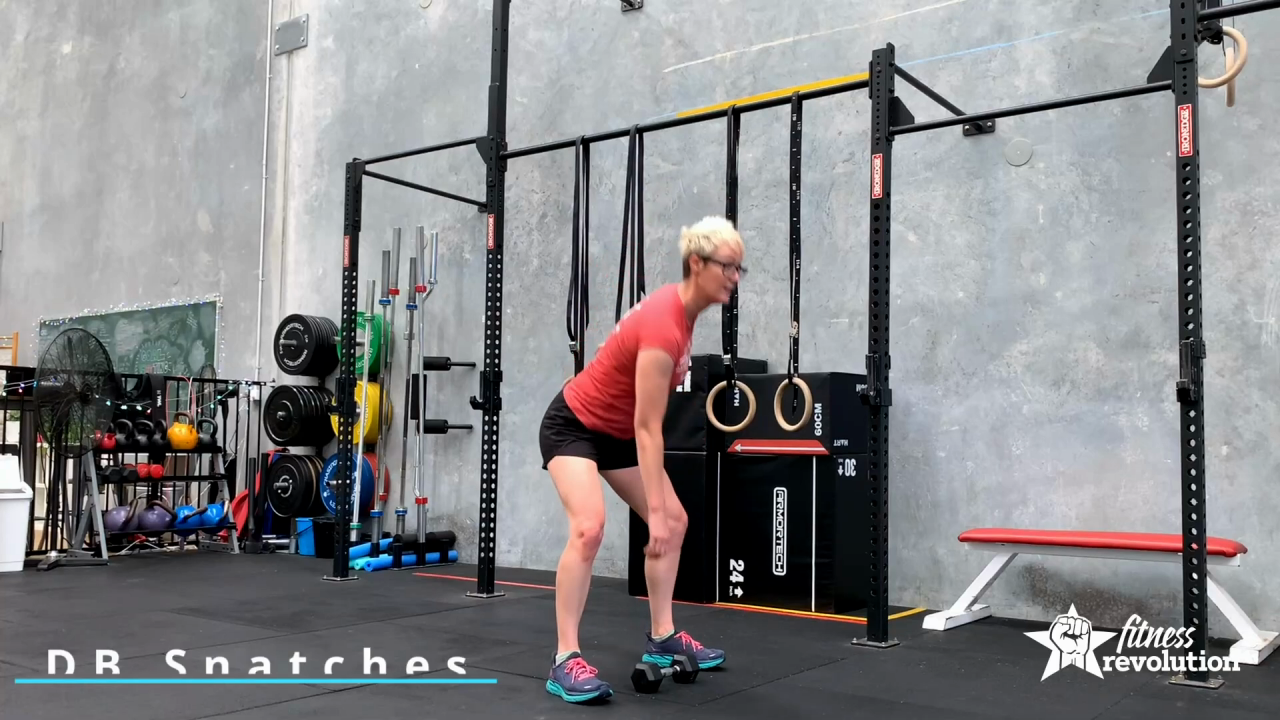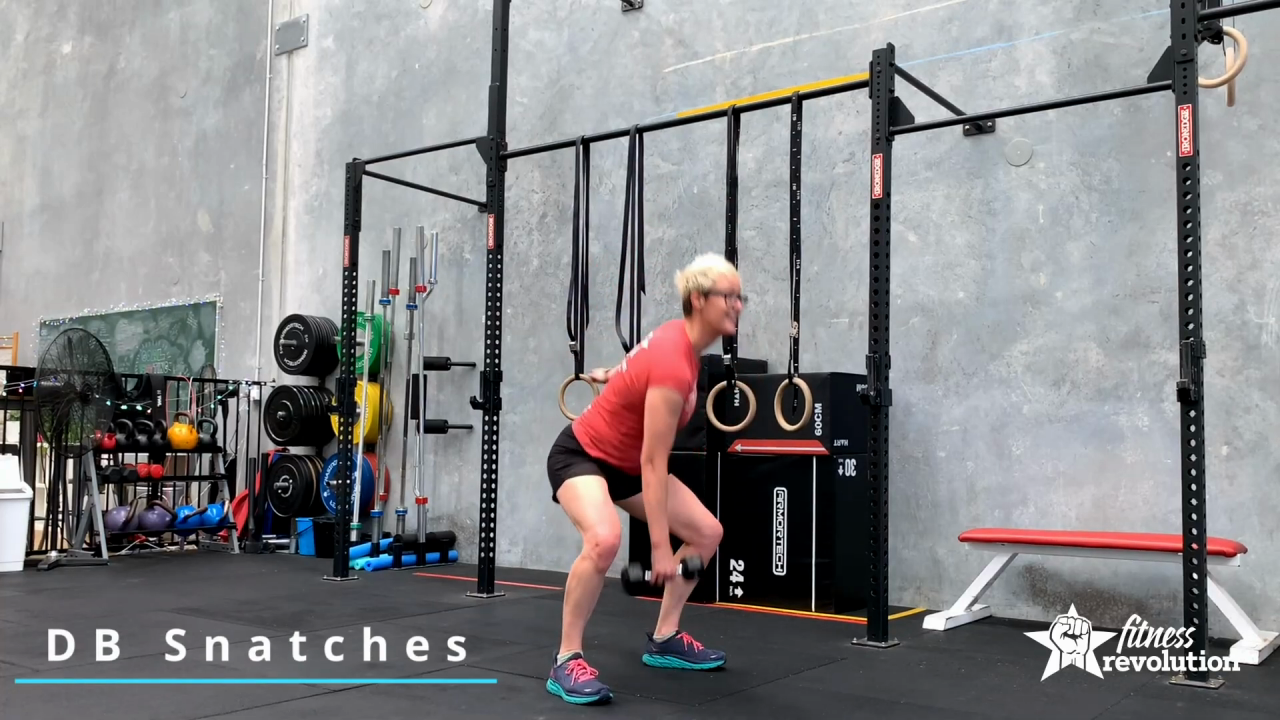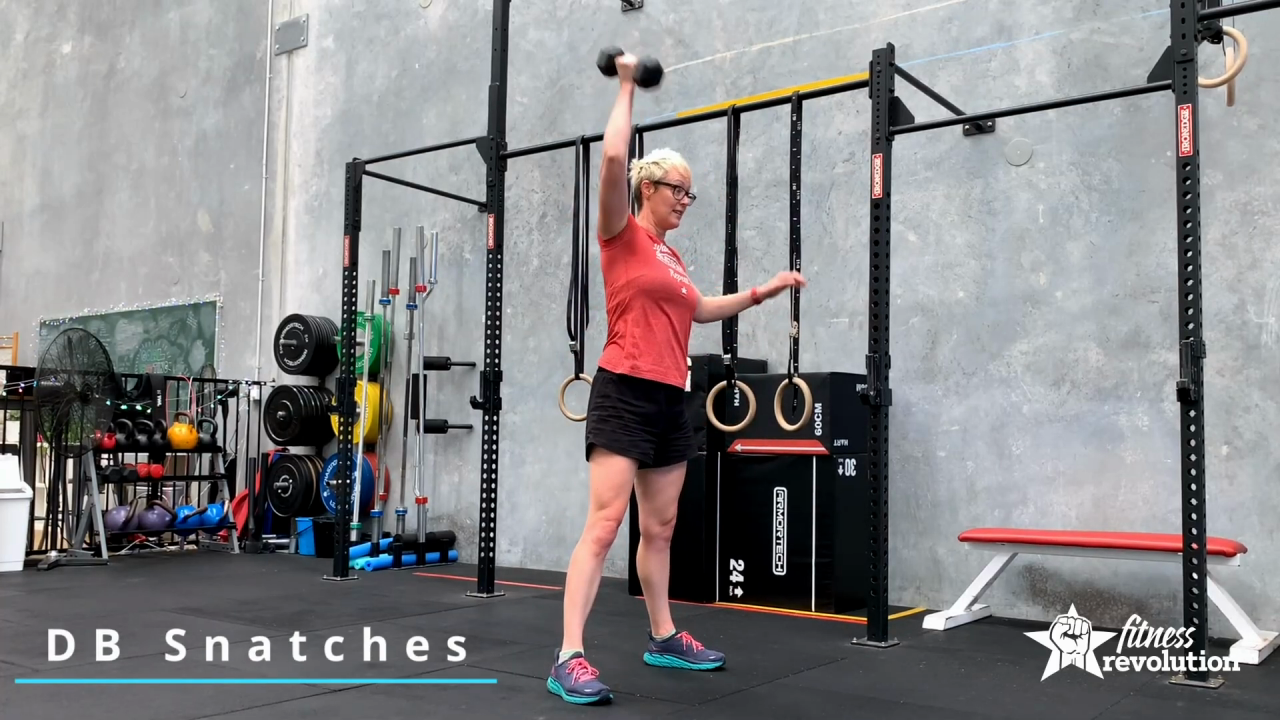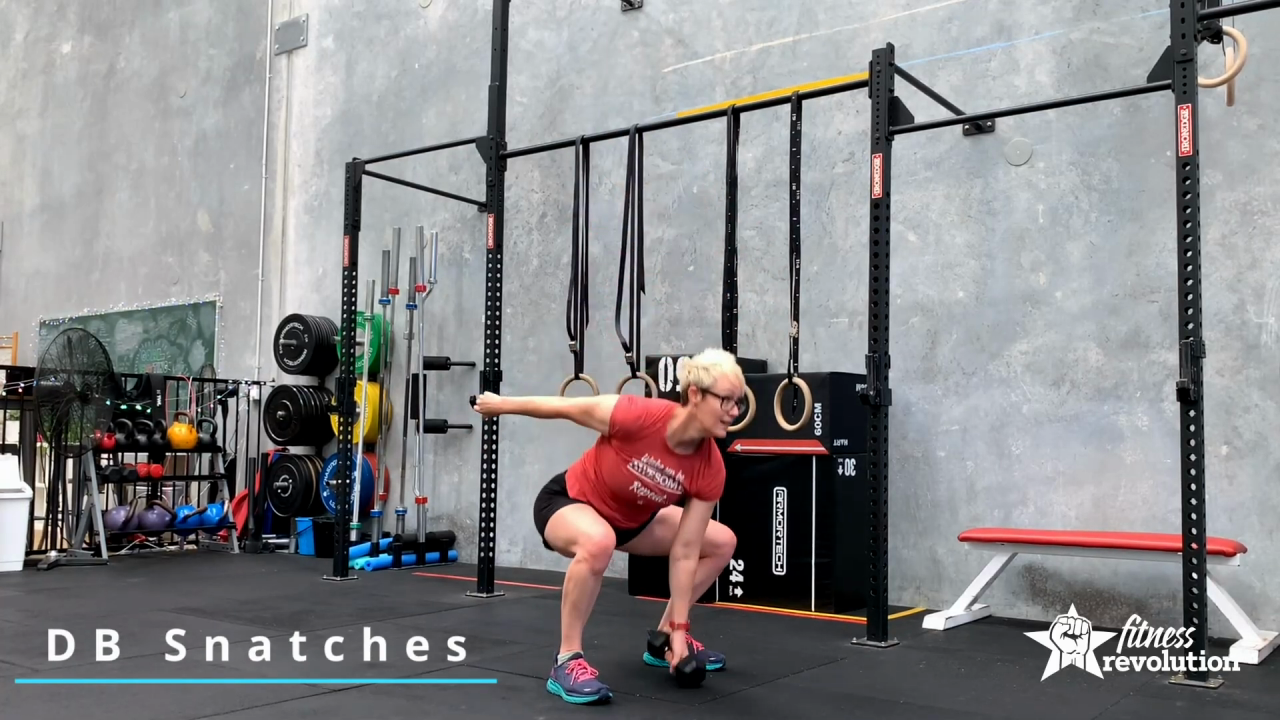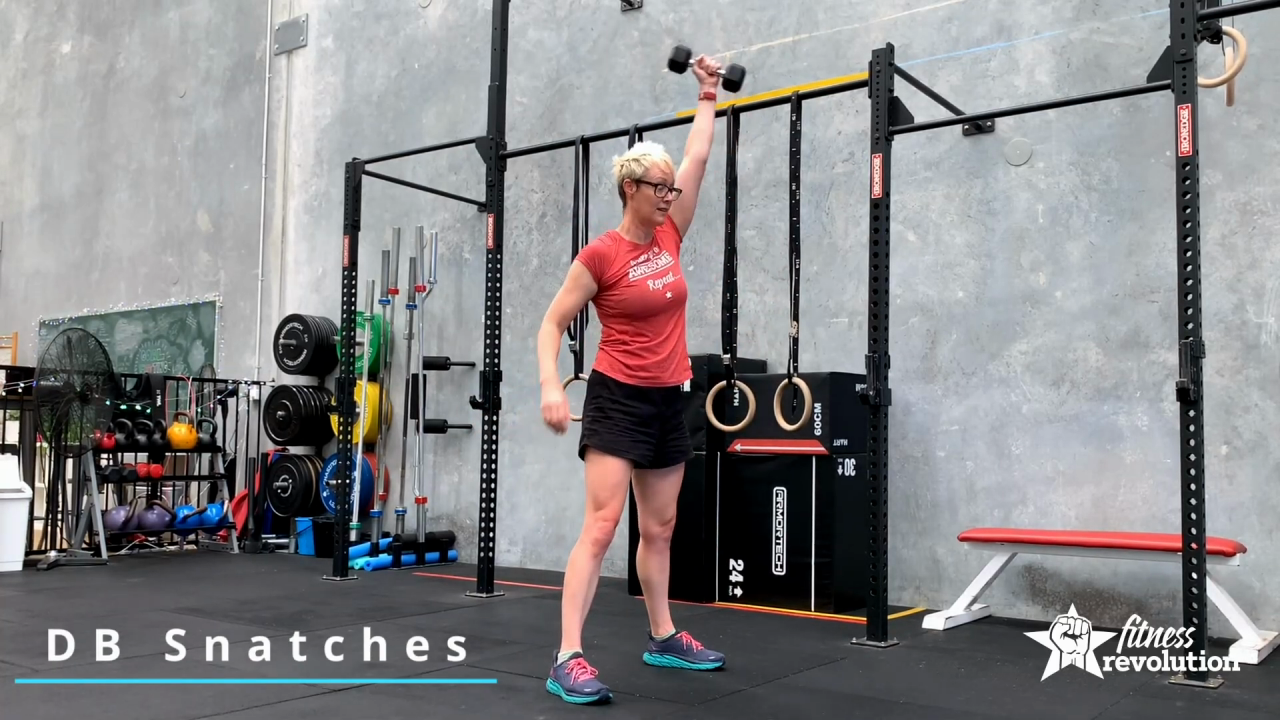
dt=1s
person 1, frame 1
left shoulder: (678, 300)
right shoulder: (663, 328)
left elbow: (639, 322)
right elbow: (648, 430)
right wrist: (654, 514)
left hip: (614, 430)
right hip: (573, 427)
left knee: (675, 521)
right knee: (588, 527)
left ankle: (661, 639)
right ankle: (566, 658)
person 1, frame 2
left shoulder: (685, 346)
right shoulder: (670, 363)
left elbow: (640, 367)
right elbow: (650, 467)
left wrist: (608, 376)
right wrist: (660, 552)
left hip: (625, 461)
right hip: (582, 456)
left knee: (708, 533)
right knee: (605, 539)
left ankle: (664, 639)
right ankle: (567, 661)
person 1, frame 3
left shoulder: (672, 254)
right shoulder: (621, 233)
left elbow: (702, 311)
right elbow: (611, 162)
left wrist: (766, 291)
right wrist: (625, 87)
left hip: (670, 400)
right hip: (623, 394)
left knee: (658, 528)
right knee: (603, 525)
left ankle: (664, 637)
right ankle: (569, 658)
person 1, frame 4
left shoulder: (709, 470)
right shoulder: (635, 416)
left elbow: (685, 551)
right elbow: (564, 407)
left wrist: (678, 627)
right wrist: (501, 404)
right hip: (566, 502)
left knee: (722, 543)
right knee: (598, 542)
left ankle: (663, 638)
right ankle: (568, 660)
person 1, frame 5
left shoulder: (669, 237)
right shoulder: (600, 255)
left elbow: (698, 158)
right elbow: (551, 324)
left wrist: (708, 95)
right wrist: (550, 387)
left hip: (668, 401)
right hip: (617, 399)
left knee: (659, 531)
right knee: (600, 528)
left ankle: (663, 637)
right ankle: (567, 658)
